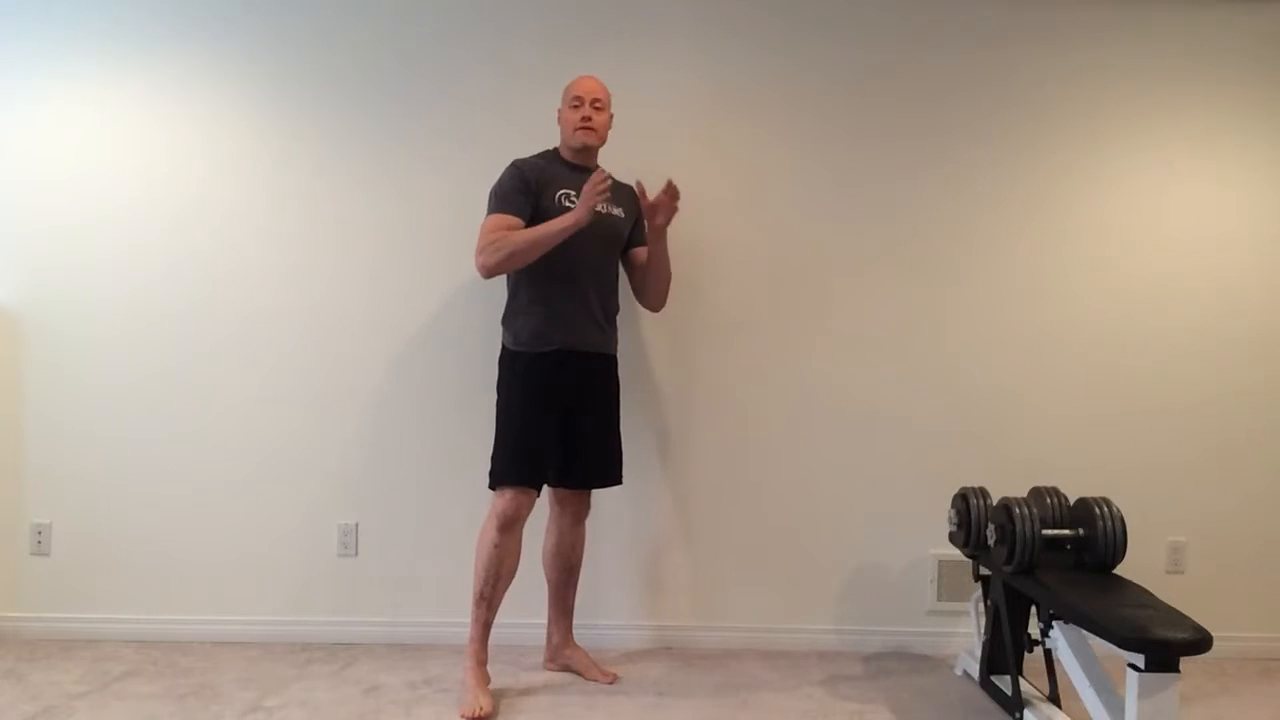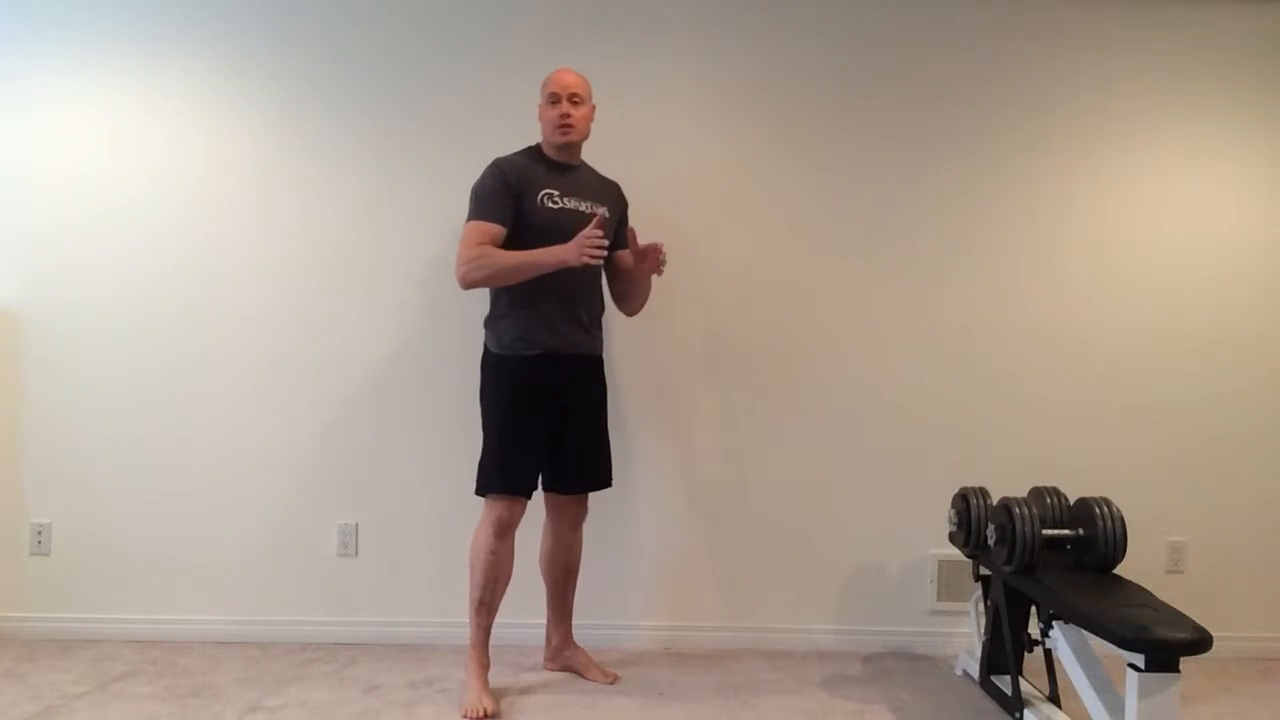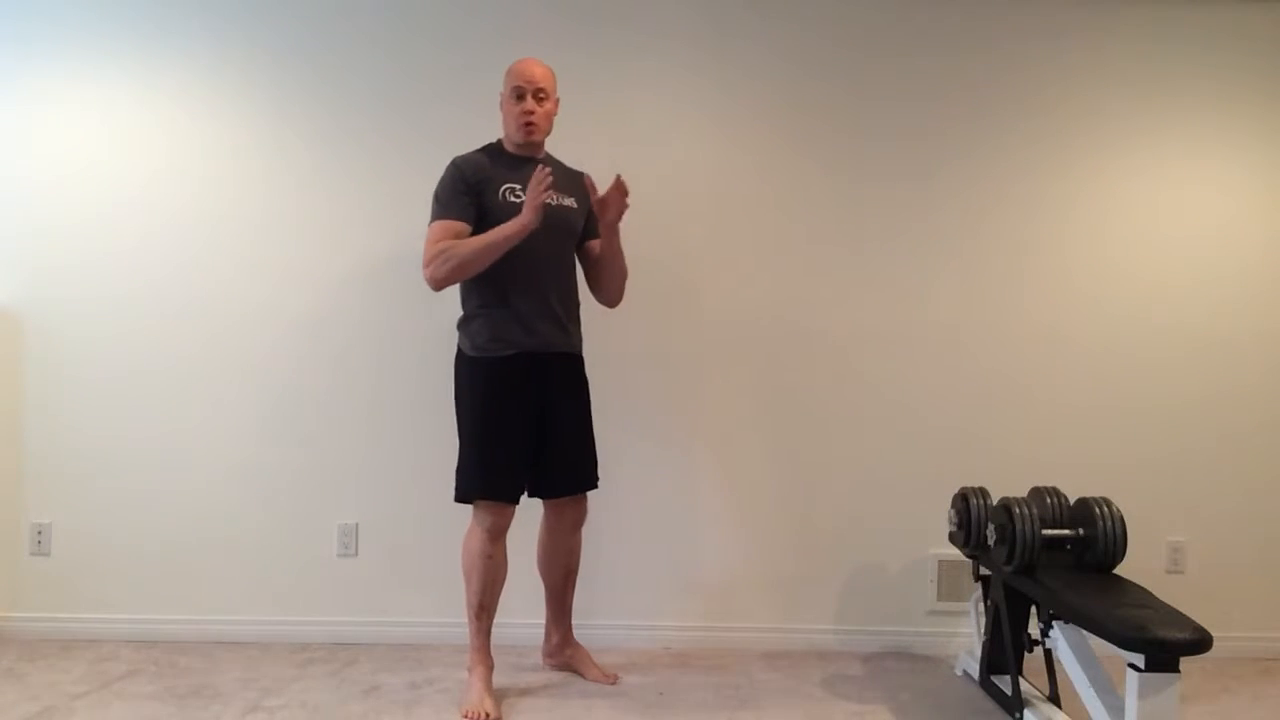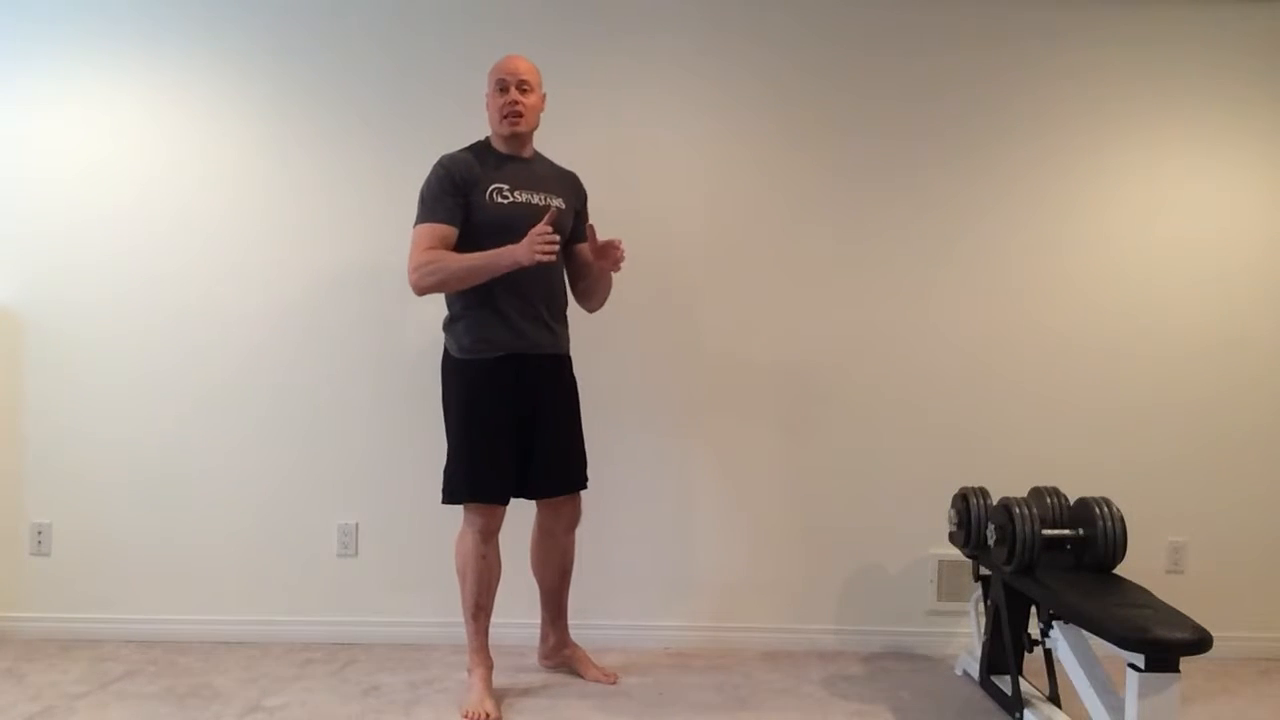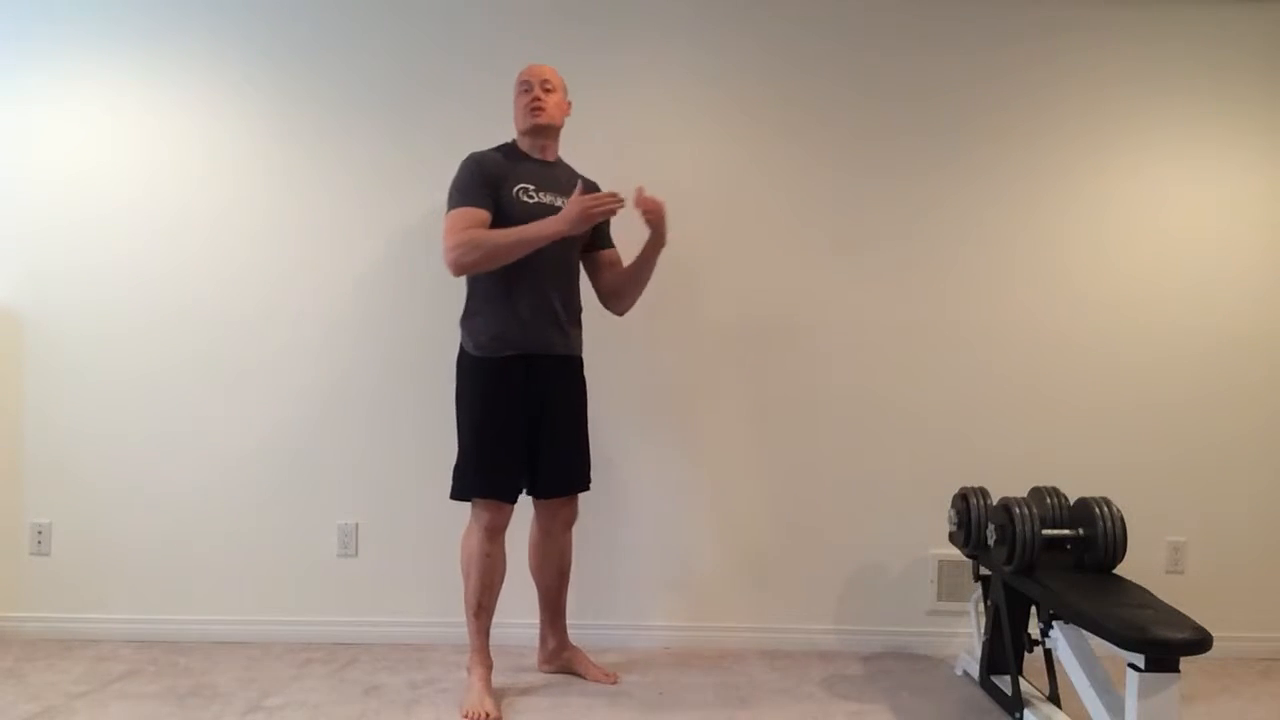
dt=0.5s
person 1, frame 1
left shoulder: (624, 198)
right shoulder: (526, 175)
left elbow: (652, 298)
right elbow: (488, 258)
left wrist: (658, 233)
right wrist: (575, 216)
left hip: (597, 365)
right hip: (533, 360)
left knee: (573, 502)
right knee: (511, 503)
left ankle: (560, 641)
right ankle: (475, 659)
person 1, frame 2
left shoulder: (608, 193)
right shoulder: (507, 174)
left elbow: (628, 302)
right elbow: (469, 268)
left wrist: (642, 269)
right wrist: (564, 254)
left hip: (583, 365)
right hip: (517, 362)
left knee: (569, 506)
right knee: (503, 510)
left ankle: (560, 642)
right ankle: (477, 663)
person 1, frame 3
left shoulder: (575, 185)
right shoulder: (469, 172)
left elbow: (610, 294)
right elbow: (436, 270)
left wrist: (609, 229)
right wrist: (521, 222)
left hip: (562, 364)
right hip: (492, 365)
left knee: (568, 506)
right knee: (491, 515)
left ankle: (560, 640)
right ankle: (479, 666)
person 1, frame 4
left shoulder: (566, 185)
right shoulder: (456, 172)
left elbow: (589, 298)
right elbow: (421, 273)
left wrist: (602, 266)
right wrist: (515, 254)
left hip: (550, 365)
right hip: (479, 366)
left knee: (562, 507)
right knee: (483, 516)
left ankle: (556, 640)
person 1, frame 5
left shoulder: (588, 190)
right shoulder: (484, 169)
left elbow: (616, 298)
right elbow: (458, 254)
left wrist: (654, 245)
right wrist: (558, 223)
left hip: (561, 365)
right hip: (493, 363)
left knee: (559, 509)
right knee: (490, 513)
left ankle: (555, 643)
right ankle: (478, 667)
